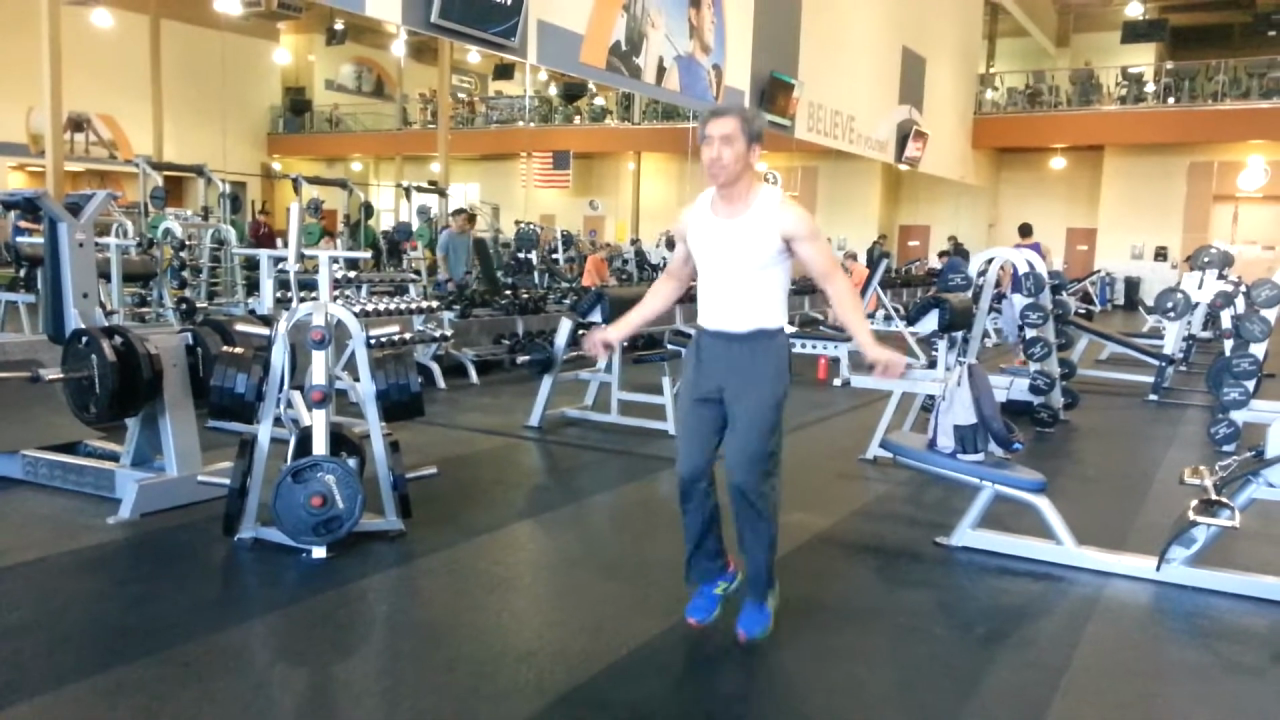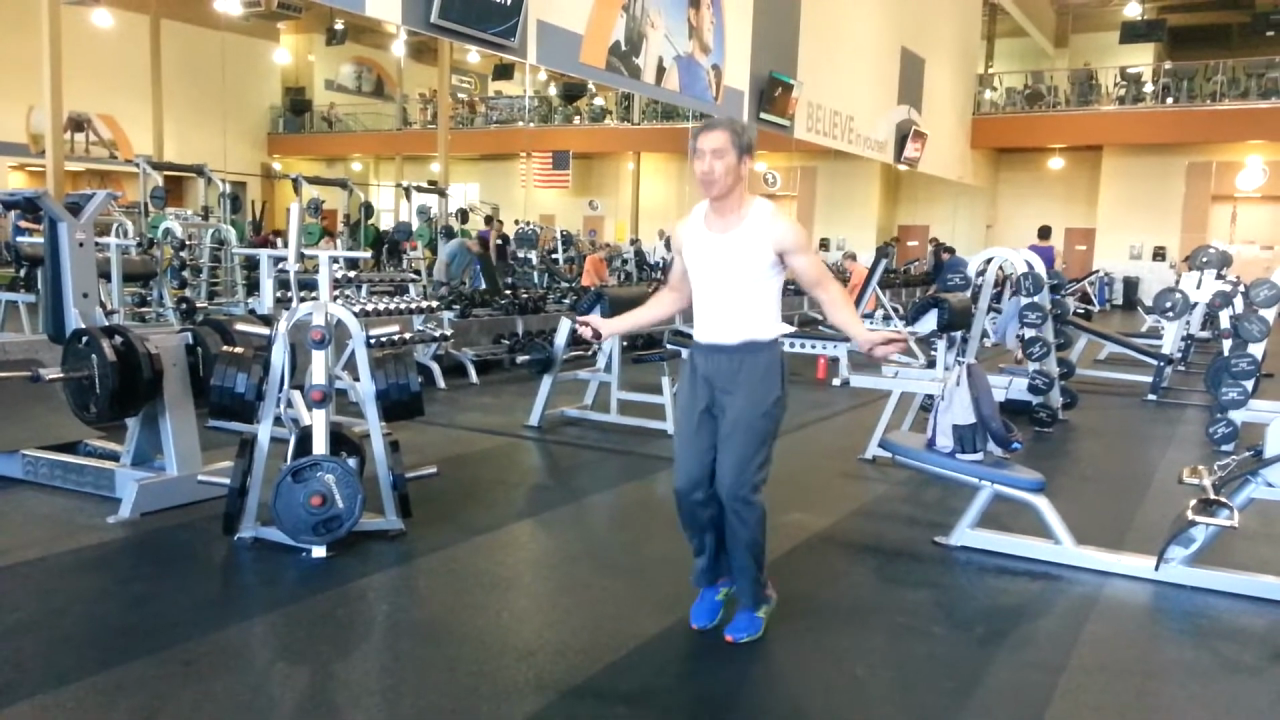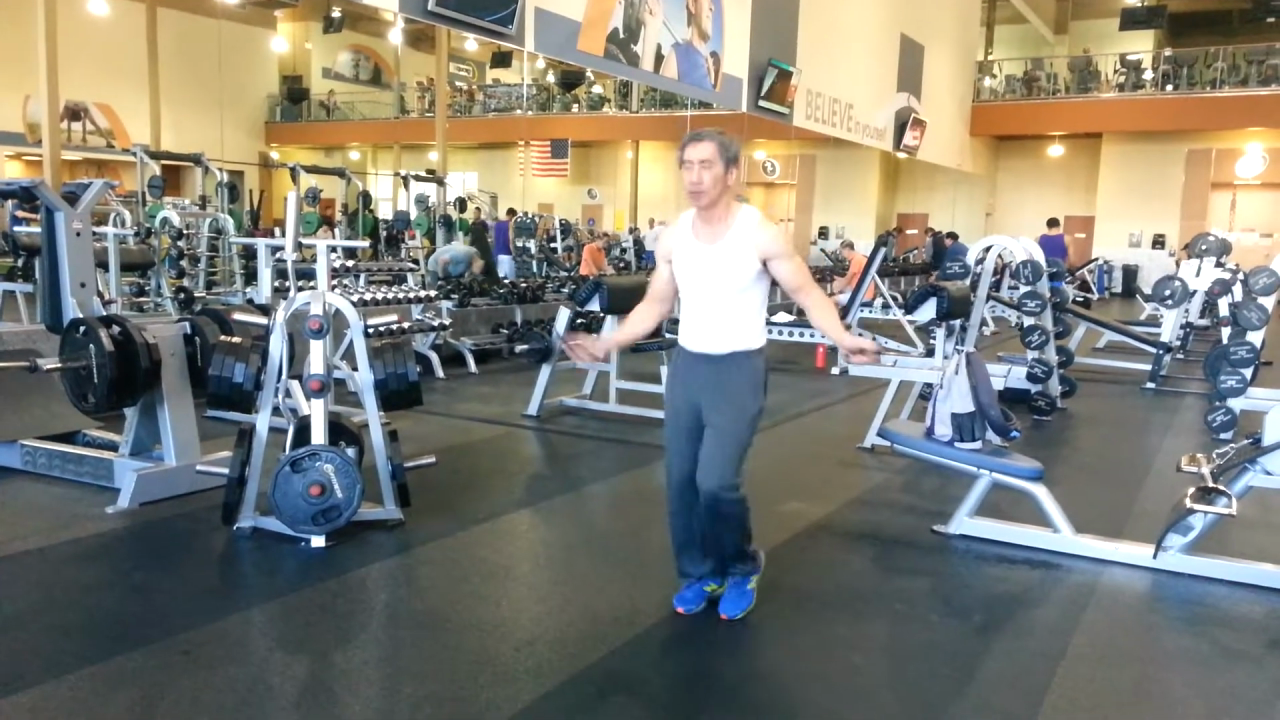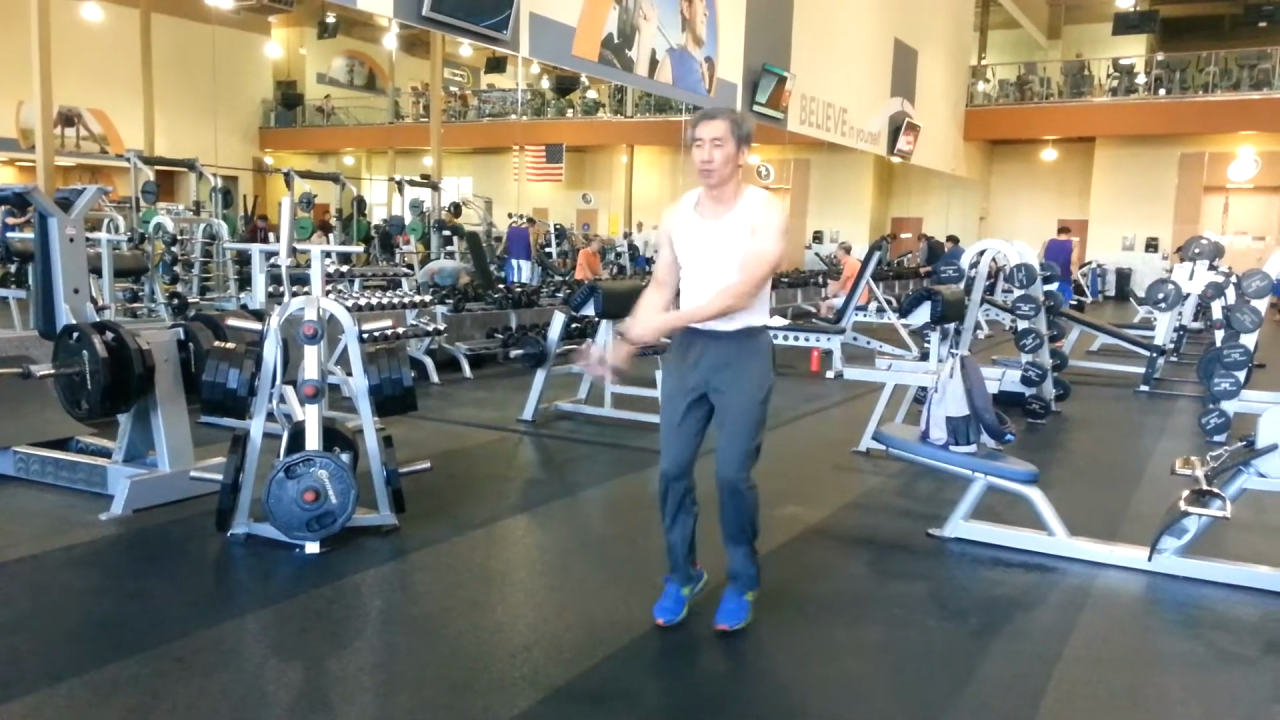
dt=0.5s
person 1, frame 1
left shoulder: (785, 214)
right shoulder: (691, 217)
left elbow: (832, 280)
right elbow: (671, 283)
left wrist: (867, 345)
right wrist: (619, 330)
left hip: (761, 353)
right hip: (706, 351)
left knee: (747, 475)
right knee: (691, 470)
left ankle: (759, 590)
right ankle: (710, 572)
person 1, frame 2
left shoulder: (777, 227)
right shoulder: (686, 229)
left elbow: (824, 288)
left wrist: (865, 338)
right wrist: (612, 325)
left hip: (756, 364)
right hip: (702, 363)
left knee: (736, 485)
right knee: (689, 483)
left ankle: (754, 597)
right ankle: (713, 578)
person 1, frame 3
left shoulder: (760, 235)
right shoulder: (672, 238)
left elbow: (806, 294)
right elbow: (655, 303)
left wrist: (843, 338)
right wrist: (606, 340)
left hip: (738, 369)
right hip: (687, 366)
left knee: (715, 483)
right knee: (684, 479)
left ankle: (742, 568)
right ankle: (699, 570)
person 1, frame 4
left shoulder: (766, 213)
right shoulder: (677, 215)
left elbow: (740, 291)
right elbow: (661, 288)
left wrist: (667, 321)
right wrist: (624, 343)
left hip: (744, 352)
right hip: (688, 349)
left knee: (732, 474)
right knee: (674, 468)
left ankle: (742, 582)
right ankle: (682, 575)
